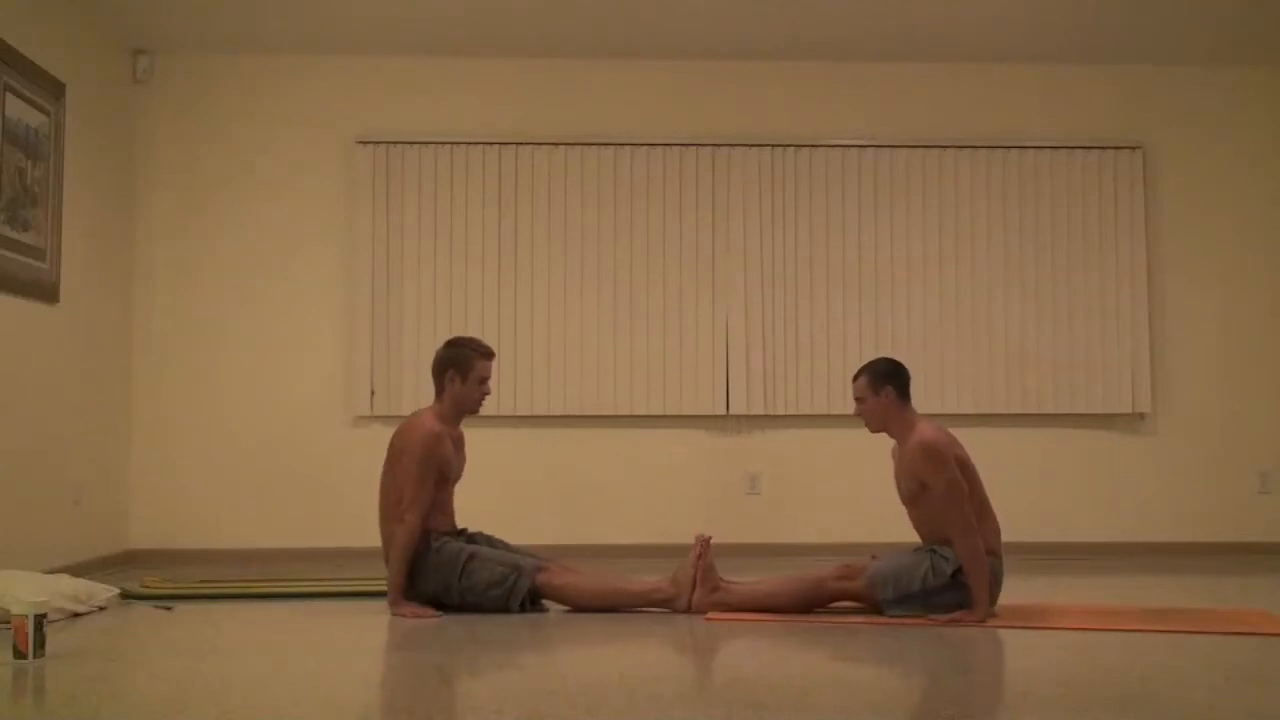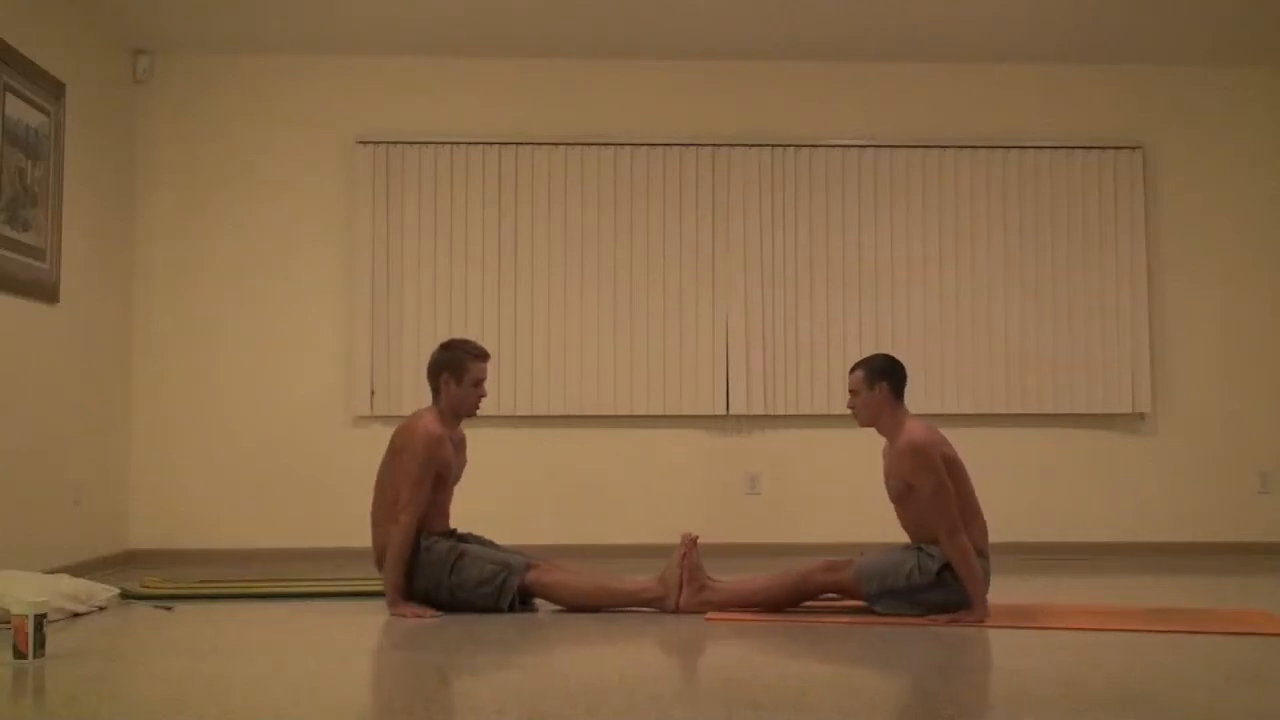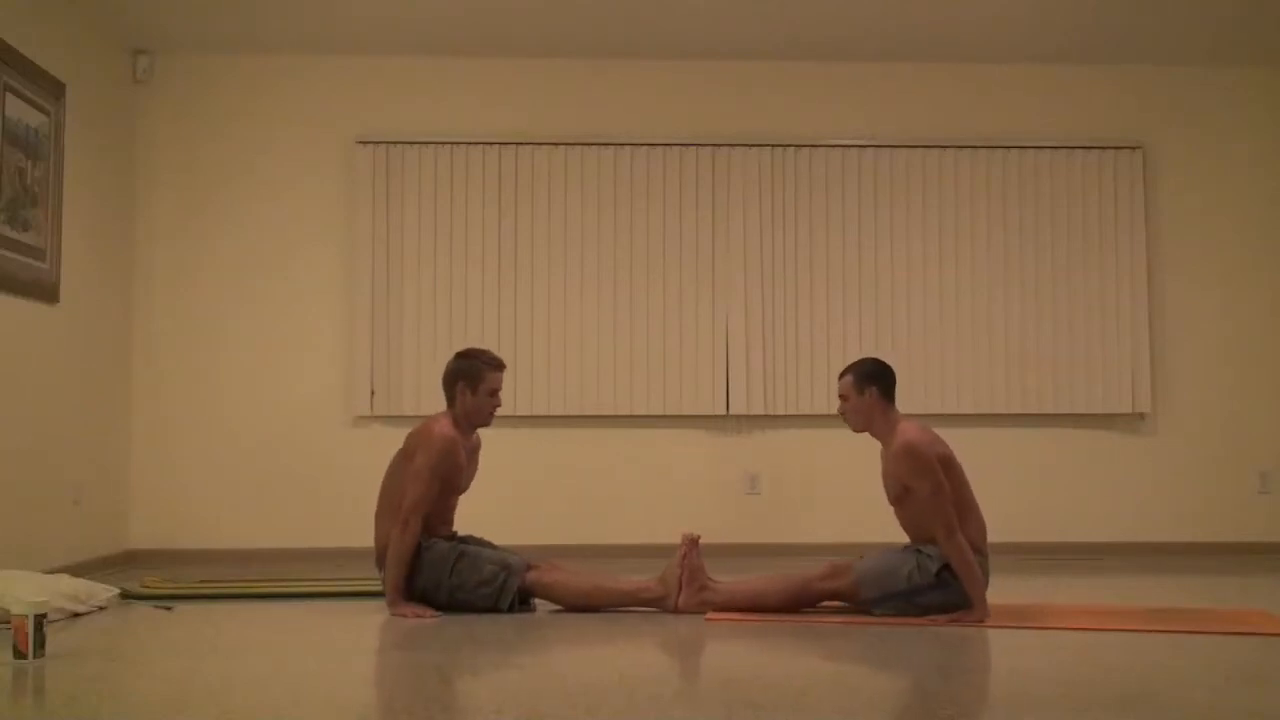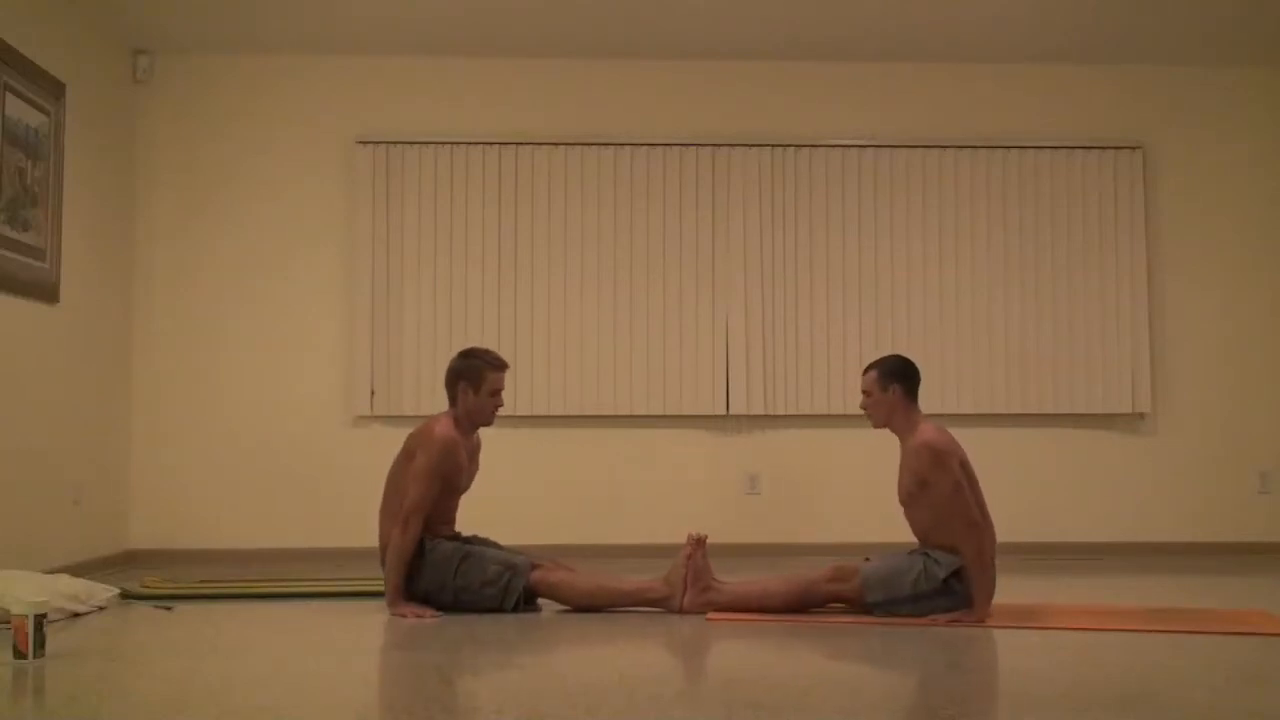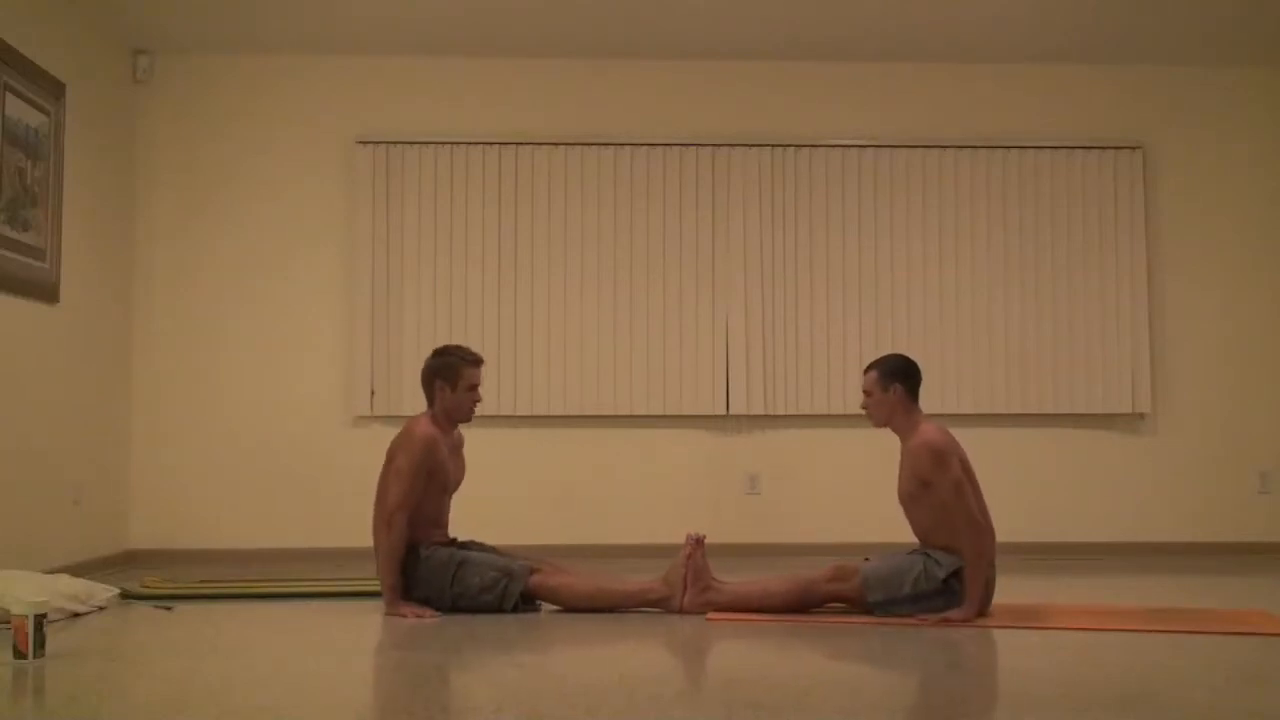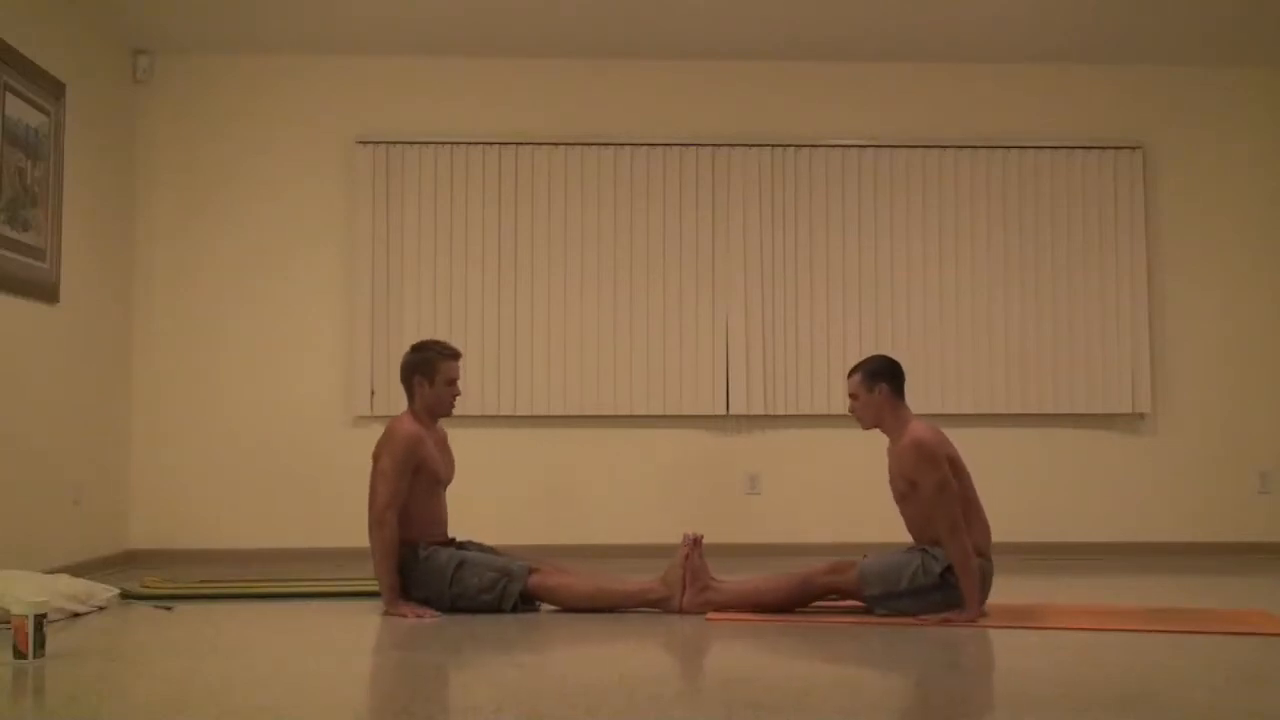
dt=0.4s
person 1, frame 1
left shoulder: (451, 433)
right shoulder: (427, 433)
right elbow: (408, 517)
right wrist: (398, 599)
left hip: (448, 544)
right hip: (425, 558)
left knee: (549, 567)
right knee: (541, 577)
left ankle: (665, 591)
right ankle: (669, 593)
person 1, frame 2
left shoulder: (454, 435)
right shoulder: (427, 434)
right elbow: (405, 518)
right wrist: (396, 598)
left hip: (438, 546)
right hip: (417, 559)
left knee: (540, 566)
right knee: (532, 575)
left ankle: (654, 590)
right ankle: (658, 593)
person 1, frame 3
left shoulder: (470, 441)
right shoulder: (441, 438)
right elbow: (409, 520)
right wrist: (395, 598)
left hip: (438, 549)
right hip: (416, 561)
left knee: (542, 568)
right knee: (532, 576)
left ankle: (653, 590)
right ankle: (657, 593)
person 1, frame 4
left shoulder: (471, 441)
right shoulder: (441, 438)
right elbow: (408, 519)
right wrist: (395, 598)
left hip: (440, 550)
right hip: (419, 562)
left knee: (548, 567)
right knee: (537, 575)
left ankle: (659, 592)
right ankle: (662, 593)
person 1, frame 5
left shoulder: (453, 438)
right shoulder: (422, 437)
right elbow: (392, 518)
right wrist: (393, 599)
left hip: (437, 553)
right hip: (416, 565)
left knee: (543, 568)
right knee: (534, 578)
left ankle: (659, 591)
right ankle: (661, 593)
person 1, frame 6
left shoulder: (436, 434)
right shoulder: (405, 436)
right elbow: (382, 518)
right wrist: (393, 599)
left hip: (440, 553)
right hip: (416, 565)
left knee: (541, 569)
right knee: (532, 579)
left ankle: (655, 591)
right ankle: (659, 593)
person 2, frame 1
left shoulder: (925, 445)
right shoulder: (903, 448)
left elbow: (965, 529)
left wrist: (980, 606)
left hip: (961, 572)
right hip: (946, 562)
left knee: (843, 580)
right knee: (844, 574)
left ankle: (722, 596)
right ankle: (726, 592)
person 2, frame 2
left shoulder: (914, 445)
right shoulder: (895, 447)
left elbow: (951, 531)
left wrist: (978, 606)
left hip: (949, 572)
right hip: (936, 563)
left knee: (828, 574)
right knee: (830, 572)
left ankle: (707, 595)
right ankle: (713, 592)
person 2, frame 3
left shoulder: (907, 446)
right shoulder: (895, 443)
left elbow: (948, 531)
left wrist: (978, 606)
left hip: (949, 572)
right hip: (937, 563)
left knee: (830, 580)
right knee: (831, 577)
left ankle: (708, 595)
right ankle: (712, 591)
person 2, frame 4
left shoulder: (926, 445)
right shoulder: (915, 442)
left elbow: (971, 526)
left wrist: (979, 606)
left hip: (954, 576)
right hip: (940, 566)
left knee: (835, 581)
right knee: (837, 577)
left ankle: (712, 596)
right ankle: (717, 592)
person 2, frame 5
left shoulder: (927, 445)
right shoulder: (915, 442)
left elbow: (974, 524)
left wrist: (970, 605)
left hip: (955, 576)
right hip: (941, 566)
left knee: (835, 581)
right knee: (838, 576)
left ankle: (712, 596)
right ankle: (717, 591)
person 2, frame 6
left shoulder: (916, 444)
right shoulder: (901, 443)
left elbow: (953, 527)
left wrist: (971, 607)
left hip: (951, 573)
right hip: (939, 564)
left knee: (833, 575)
right knee: (835, 574)
left ankle: (709, 596)
right ankle: (716, 591)
